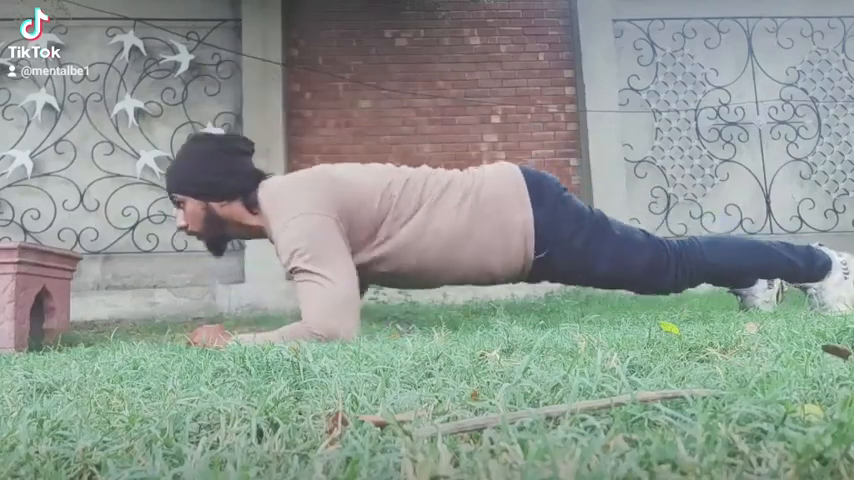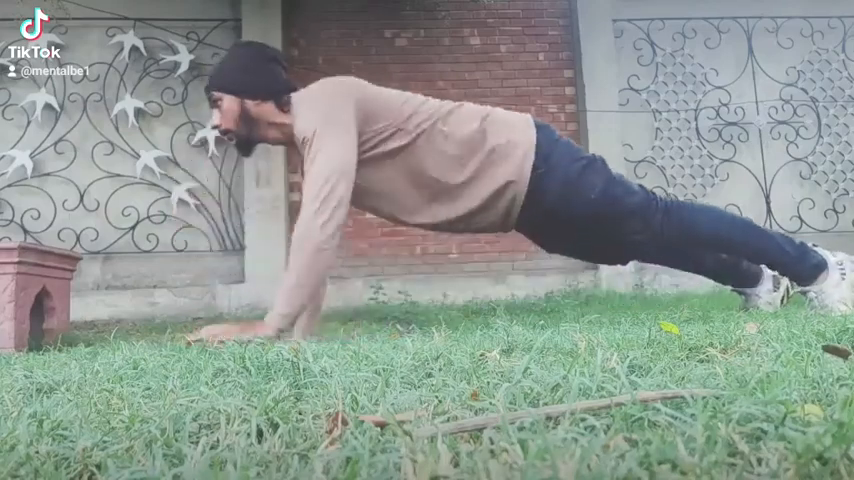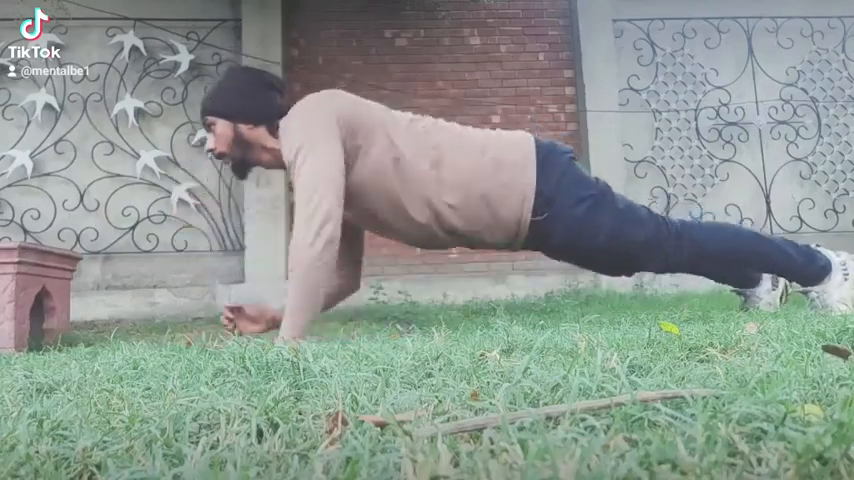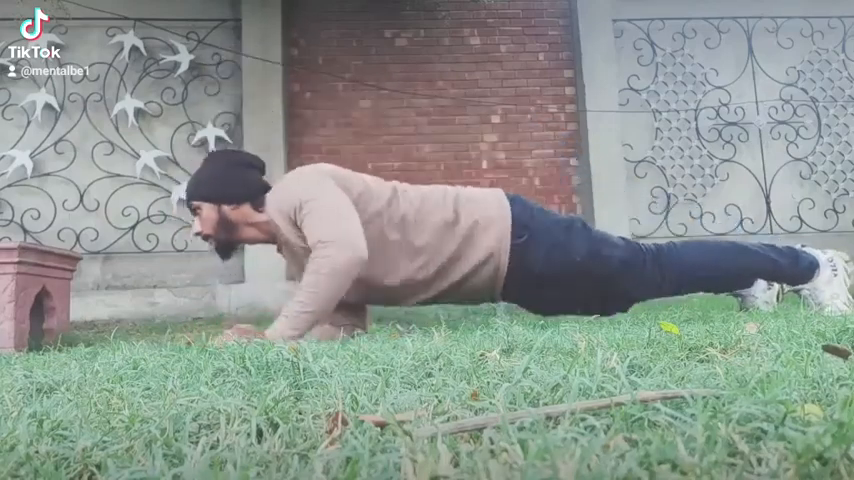
dt=0.5s
person 1, frame 1
left shoulder: (295, 217)
right shoulder: (291, 190)
left elbow: (333, 328)
right elbow: (347, 291)
left wrist: (236, 343)
left hip: (531, 222)
right hip: (508, 208)
left knee: (668, 262)
right knee: (650, 264)
right ankle: (752, 283)
person 1, frame 2
left shoulder: (321, 104)
right shoulder: (310, 136)
left elbow: (322, 219)
right elbow: (320, 235)
left wrist: (268, 330)
right wrist: (301, 336)
left hip: (531, 164)
right hip: (520, 195)
left knee: (660, 225)
right knee: (630, 245)
right ankle: (757, 280)
person 1, frame 3
left shoulder: (308, 123)
right shoulder: (311, 164)
left elbow: (318, 233)
right elbow: (342, 274)
left wrist: (291, 342)
right wrist: (278, 318)
left hip: (535, 187)
right hip: (526, 208)
left knee: (670, 243)
right knee: (650, 252)
right ankle: (759, 280)
person 1, frame 4
left shoulder: (300, 191)
right shoulder: (296, 246)
left elbow: (348, 252)
right elbow: (349, 321)
left wrist: (279, 339)
right wrist: (276, 339)
left hip: (510, 240)
right hip: (502, 272)
left knee: (653, 270)
right knee: (619, 289)
right ankle: (752, 281)
